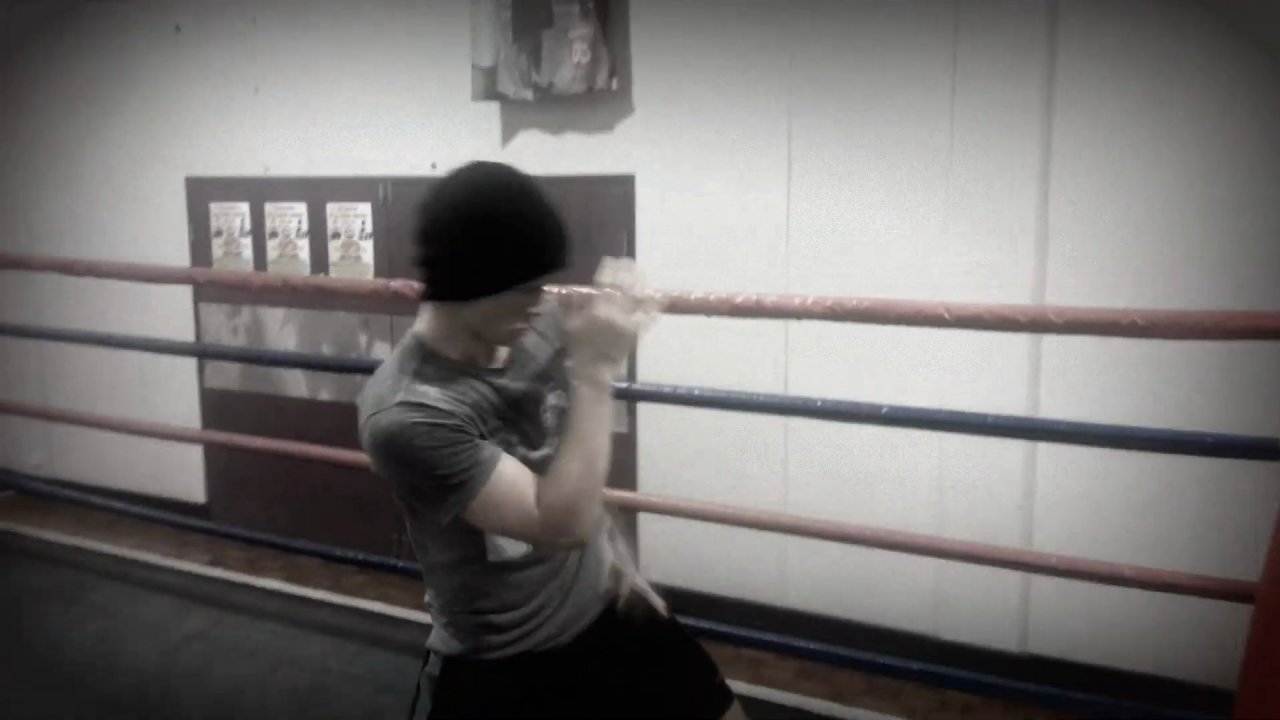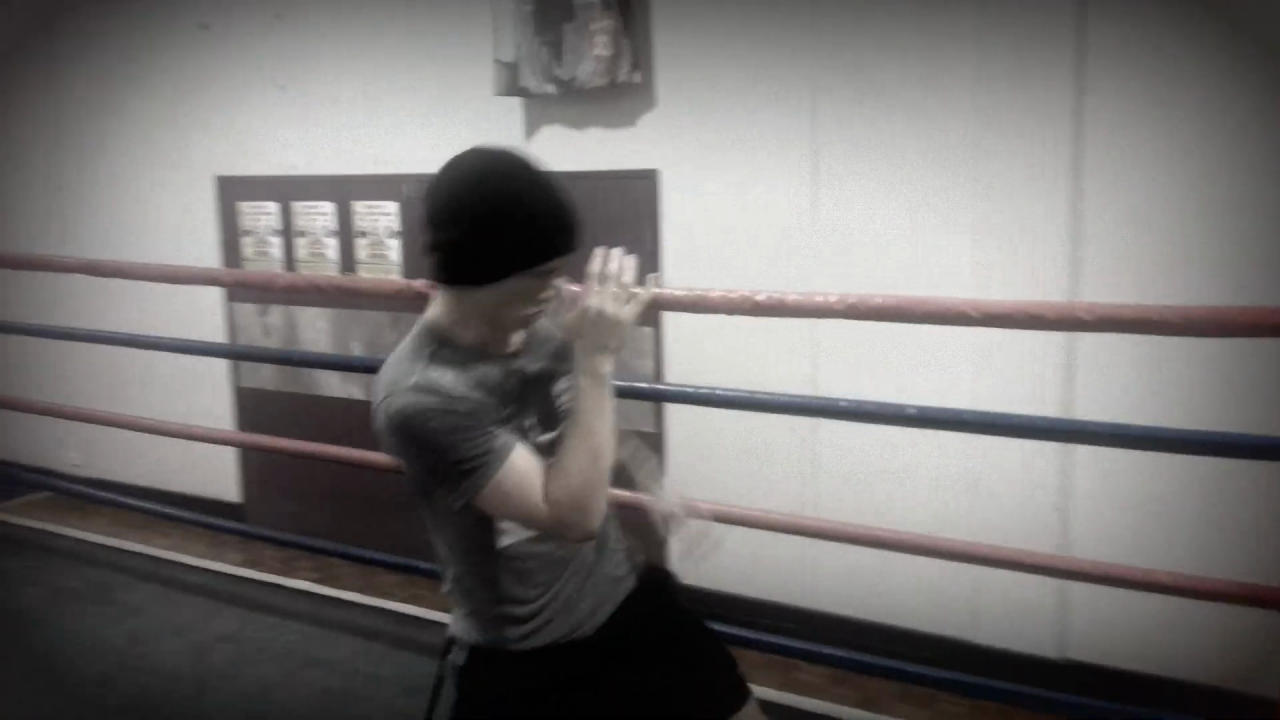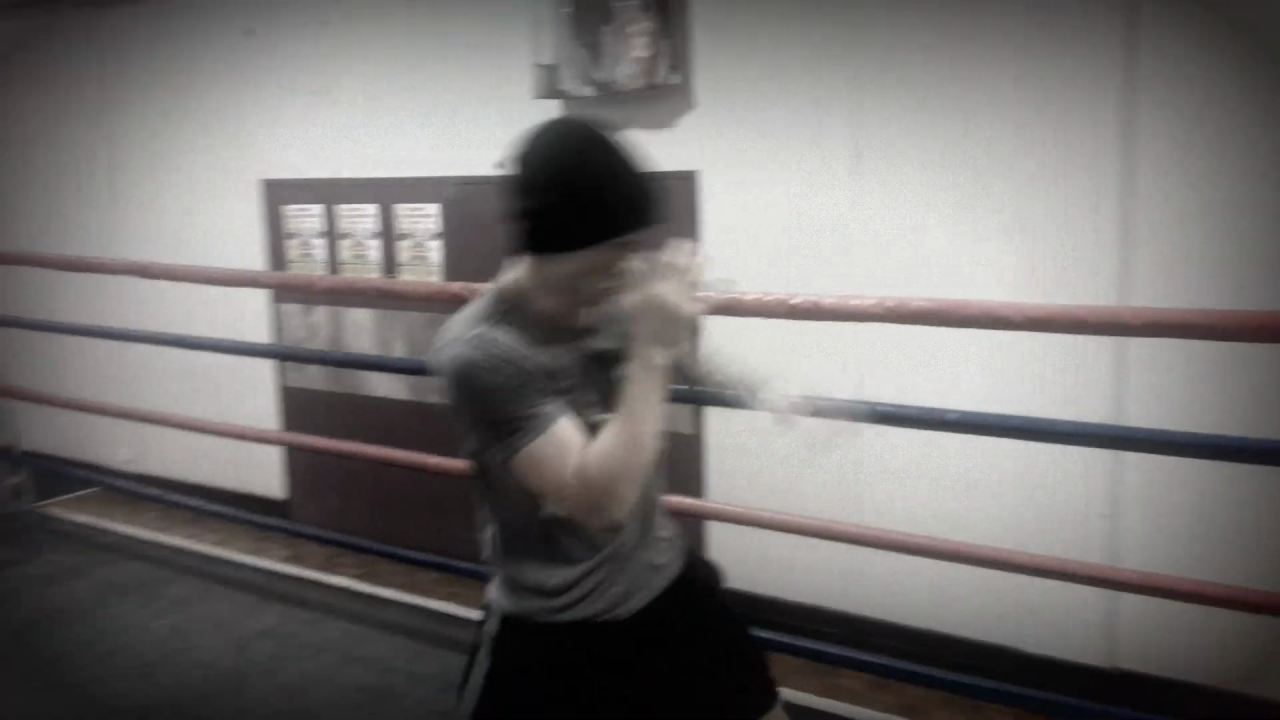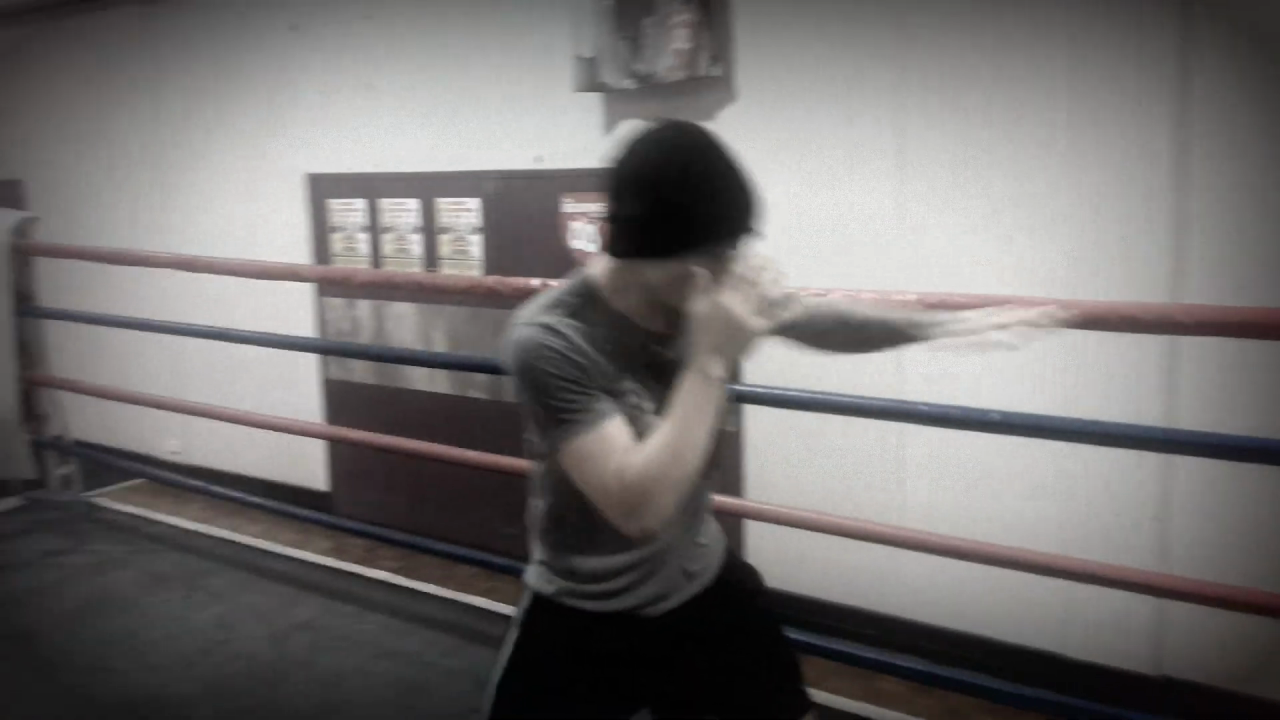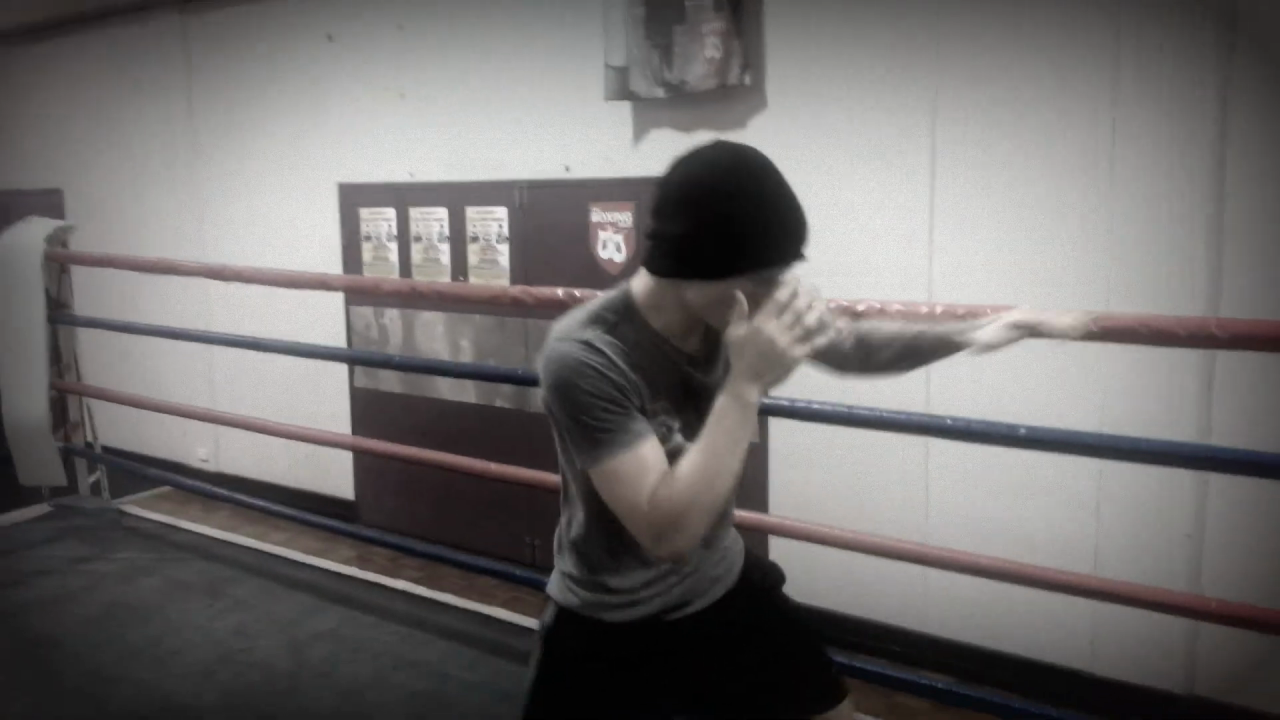
dt=0.1s
person 1, frame 1
left shoulder: (524, 333)
right shoulder: (405, 411)
right elbow: (561, 525)
left wrist: (615, 552)
right wrist: (596, 371)
left hip: (598, 604)
right hip: (496, 655)
person 1, frame 2
left shoulder: (538, 318)
right shoulder: (417, 397)
right elbow: (572, 516)
right wrist: (596, 362)
left hip: (620, 592)
right hip: (516, 647)
person 1, frame 3
left shoulder: (607, 292)
right shoulder: (478, 352)
right elbow: (603, 499)
right wrist: (653, 352)
left hip: (659, 580)
right hip: (551, 617)
person 1, frame 4
left shoulder: (711, 291)
right shoulder: (545, 342)
left elbow: (816, 323)
right elbow: (638, 509)
left wrist: (946, 324)
right wrist: (709, 360)
left hip: (695, 581)
right hip: (579, 614)
person 1, frame 5
left shoulder: (743, 304)
right shoulder: (583, 356)
left elbow: (850, 347)
right elbow: (668, 530)
left wrist: (972, 333)
right wrist: (747, 383)
left hip: (718, 586)
right hip: (606, 620)
